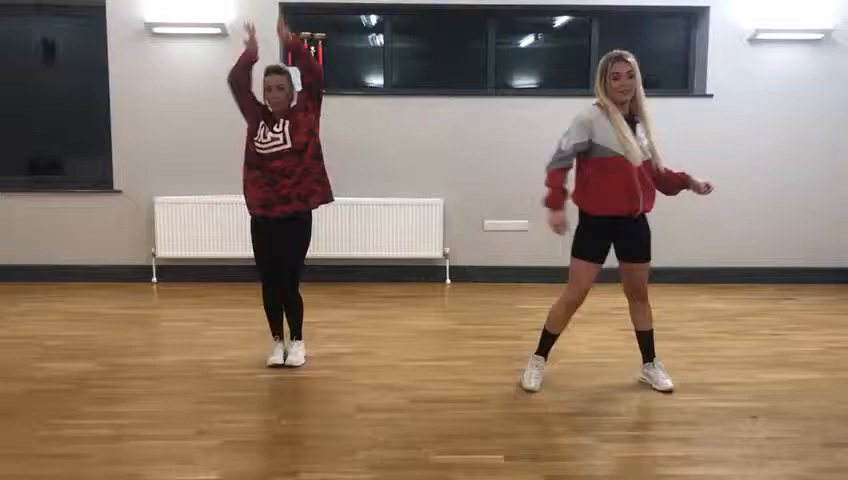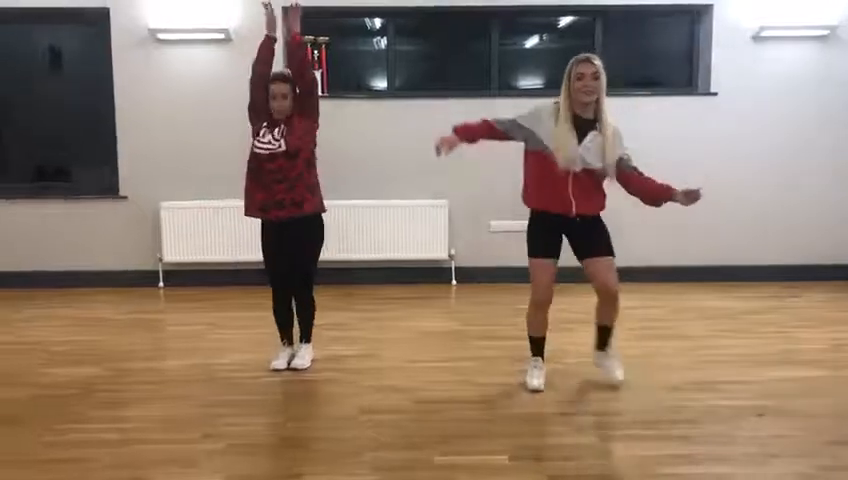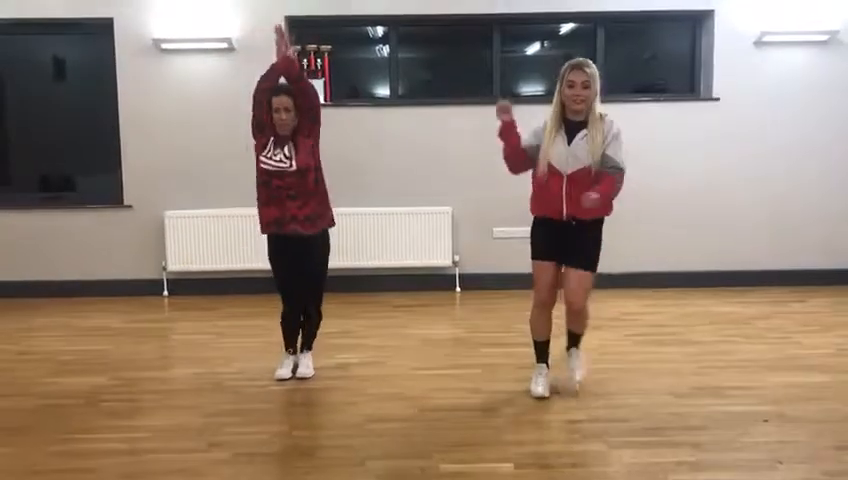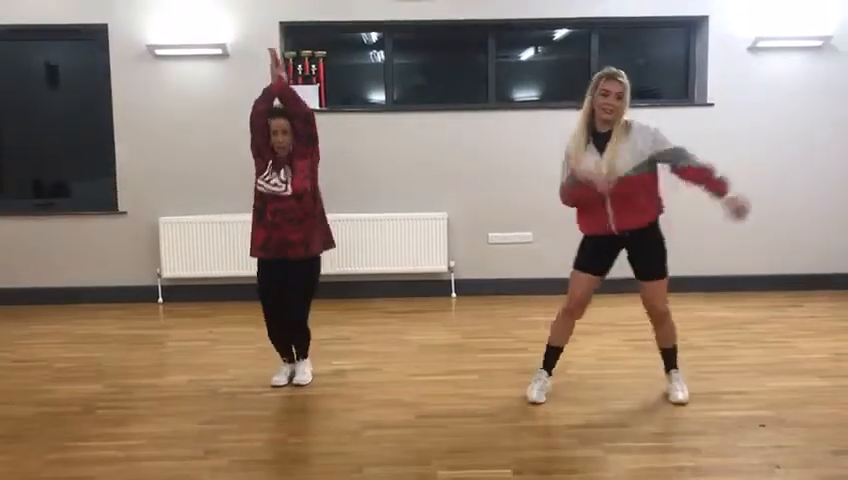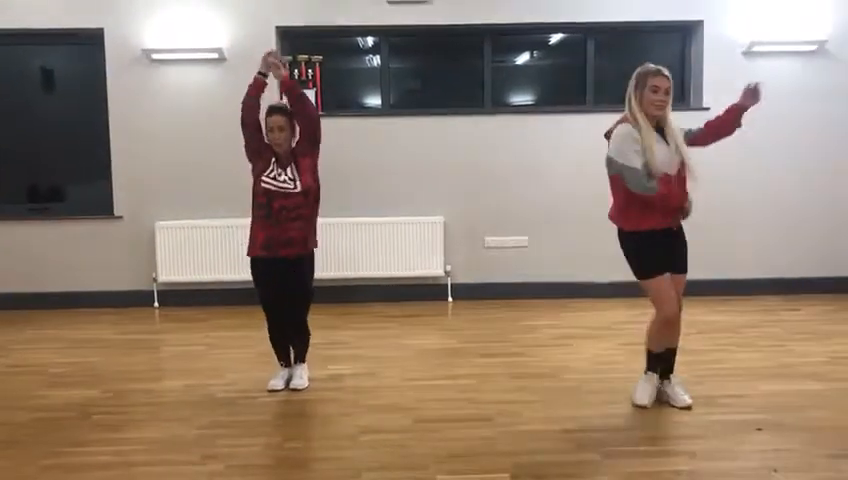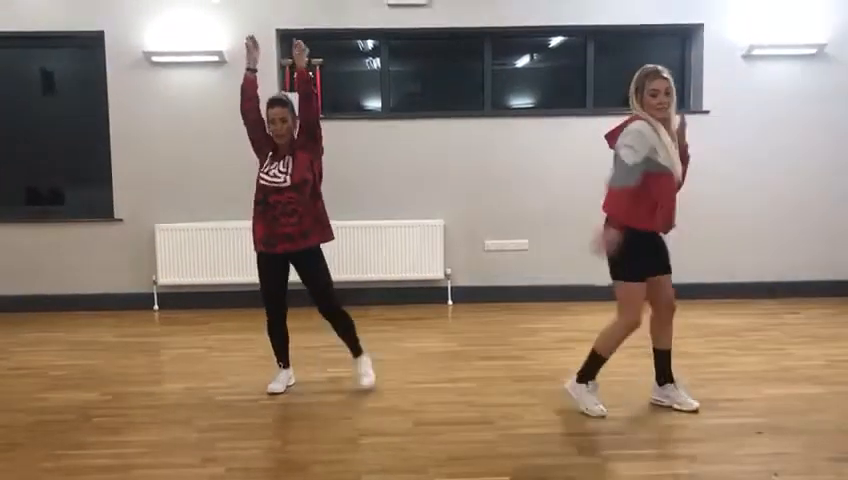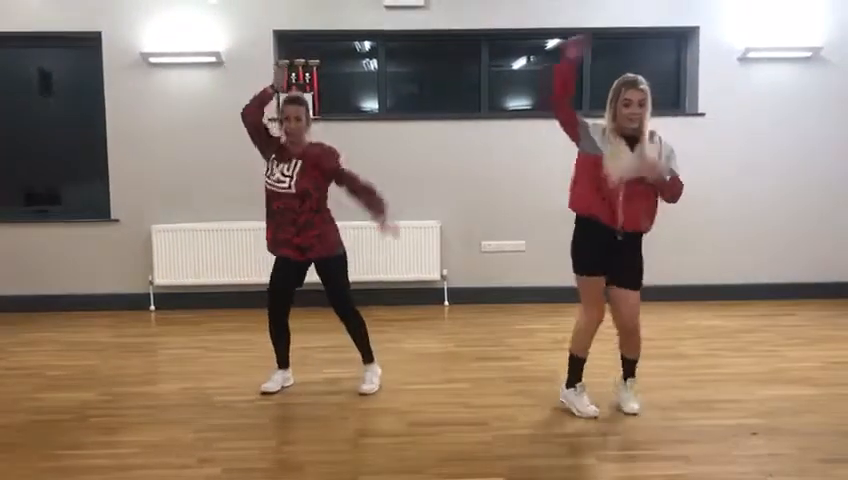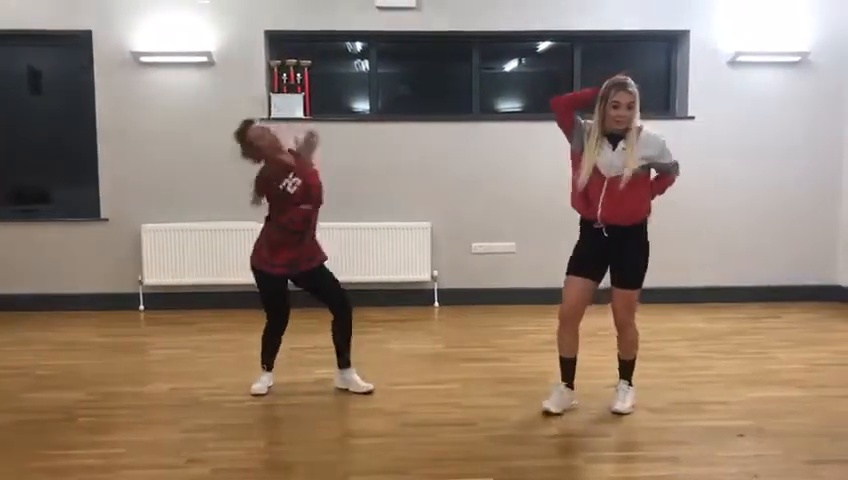
dt=0.4s
person 1, frame 1
left shoulder: (640, 123)
right shoulder: (591, 119)
right elbow: (559, 161)
left wrist: (686, 182)
right wrist: (555, 205)
left hip: (633, 220)
right hip: (597, 219)
left knee: (638, 293)
right knee: (574, 296)
left ankle: (650, 365)
right ankle: (538, 360)
person 1, frame 2
left shoulder: (610, 132)
right shoulder: (544, 117)
left elbow: (631, 177)
right elbow: (499, 128)
left wrist: (671, 195)
right wrist: (459, 134)
left hip: (587, 220)
right hip: (545, 217)
left knee: (609, 289)
right knee: (541, 296)
left ankle: (604, 351)
right ankle: (537, 361)
person 1, frame 3
left shoulder: (606, 128)
right shoulder: (547, 129)
left elbow: (614, 176)
right elbow: (517, 165)
left wrist: (598, 196)
right wrist: (507, 127)
left hip: (585, 224)
right hip: (547, 222)
left knee: (575, 300)
right knee: (543, 298)
left ankle: (574, 351)
right ankle: (541, 367)
person 1, frame 4
left shoulder: (640, 135)
right shoulder: (576, 144)
left elbow: (683, 161)
right elbow: (566, 194)
left wrist: (723, 192)
right wrist: (590, 187)
left hip: (643, 233)
right hip: (599, 235)
left knee: (658, 311)
right knee: (571, 306)
left ankle: (673, 373)
right ankle: (544, 375)
person 1, frame 5
left shoulder: (667, 130)
right shoulder: (624, 136)
left elbow: (703, 136)
right elbow: (640, 186)
left wrist: (741, 107)
right wrist: (680, 199)
left hip: (670, 229)
right hip: (639, 233)
left knee: (676, 309)
right knee: (667, 310)
left ankle: (667, 379)
right ankle: (650, 375)
person 1, frame 6
left shoulder: (664, 136)
right shoulder: (640, 132)
left elbow: (667, 186)
right elbow: (625, 181)
left wrist: (682, 144)
right wrist: (613, 227)
left hip: (649, 234)
right hip: (629, 234)
left knee: (665, 308)
right knee: (630, 318)
left ankle: (665, 385)
right ankle: (582, 381)
person 1, frame 7
left shoulder: (658, 147)
right shoulder: (592, 135)
left elbow: (674, 190)
right elbow: (560, 101)
left wrist: (663, 180)
right wrist: (570, 61)
left hip: (628, 240)
right hip: (590, 234)
left knee: (628, 321)
right knee: (592, 312)
left ankle: (627, 383)
right ankle: (573, 387)
person 1, frame 8
left shoulder: (649, 142)
right shoulder: (583, 136)
left elbow: (671, 171)
right elbow: (559, 104)
left wrist: (646, 196)
right wrist: (597, 94)
left hip: (630, 237)
right hip: (592, 234)
left knee: (624, 319)
right knee: (568, 314)
left ankle: (625, 385)
right ankle: (566, 388)
person 2, frame 1
left shoulder: (304, 114)
right shoulder: (256, 118)
left elbow: (314, 77)
right elbow: (237, 85)
left wrist: (291, 41)
right wrist: (250, 53)
left hip: (297, 213)
right hip: (263, 214)
left knee: (288, 281)
right knee: (269, 282)
left ankle: (297, 341)
right ankle: (278, 342)
person 2, frame 2
left shoulder: (306, 120)
right shoulder: (260, 121)
left elbow: (307, 79)
right elbow: (256, 79)
left wrist: (294, 34)
right wrist: (270, 35)
left hip: (306, 218)
right hip: (272, 220)
left knee: (303, 287)
right knee: (280, 287)
left ankle: (305, 345)
right ankle: (285, 345)
person 2, frame 3
left shoulder: (308, 137)
right shoulder: (263, 138)
left elbow: (308, 95)
right elbow: (259, 97)
left wrist: (289, 60)
right wrist: (278, 62)
left hip: (313, 232)
right hip: (279, 234)
left knee: (312, 300)
right knee: (290, 300)
left ankle: (306, 354)
right ankle: (288, 354)
person 2, frame 4
left shoulder: (306, 157)
right shoulder: (263, 158)
left elbow: (305, 118)
right elbow: (256, 117)
left wrist: (282, 83)
right wrist: (273, 83)
left hip: (305, 254)
right hip: (271, 255)
left knee: (296, 317)
right knee: (274, 319)
left ankle: (303, 361)
right ankle: (287, 361)
person 2, frame 5
left shoulder: (306, 155)
right shoulder: (259, 157)
left elbow: (310, 118)
right elbow: (248, 118)
left wrist: (286, 81)
right wrist: (261, 76)
left hip: (299, 251)
right hip: (266, 252)
left knee: (297, 314)
right knee: (275, 315)
left ankle: (300, 365)
right ankle: (284, 366)
person 2, frame 6
left shoulder: (309, 147)
right shoulder: (263, 150)
left elbow: (311, 111)
right elbow: (248, 110)
left wrist: (302, 69)
right wrist: (251, 67)
left hip: (305, 243)
right hip: (270, 246)
left knee: (328, 305)
right knee: (274, 312)
left ankle: (360, 359)
right ankle: (285, 371)
person 2, frame 7
left shoulder: (322, 154)
right shoulder: (273, 149)
left elbow: (353, 184)
right elbow: (249, 118)
left wrist: (378, 210)
right wrist: (271, 89)
left hip: (325, 247)
right hip: (288, 248)
left knee: (344, 308)
right knee: (276, 312)
left ankle: (371, 367)
right ankle: (283, 371)
person 2, frame 8
left shoulder: (293, 158)
right shoulder: (272, 174)
right elbow: (312, 196)
right wrist: (306, 158)
left hip: (305, 255)
right hip: (272, 261)
left knee: (342, 307)
right knee: (277, 321)
left ankle: (345, 373)
right ankle: (266, 373)
